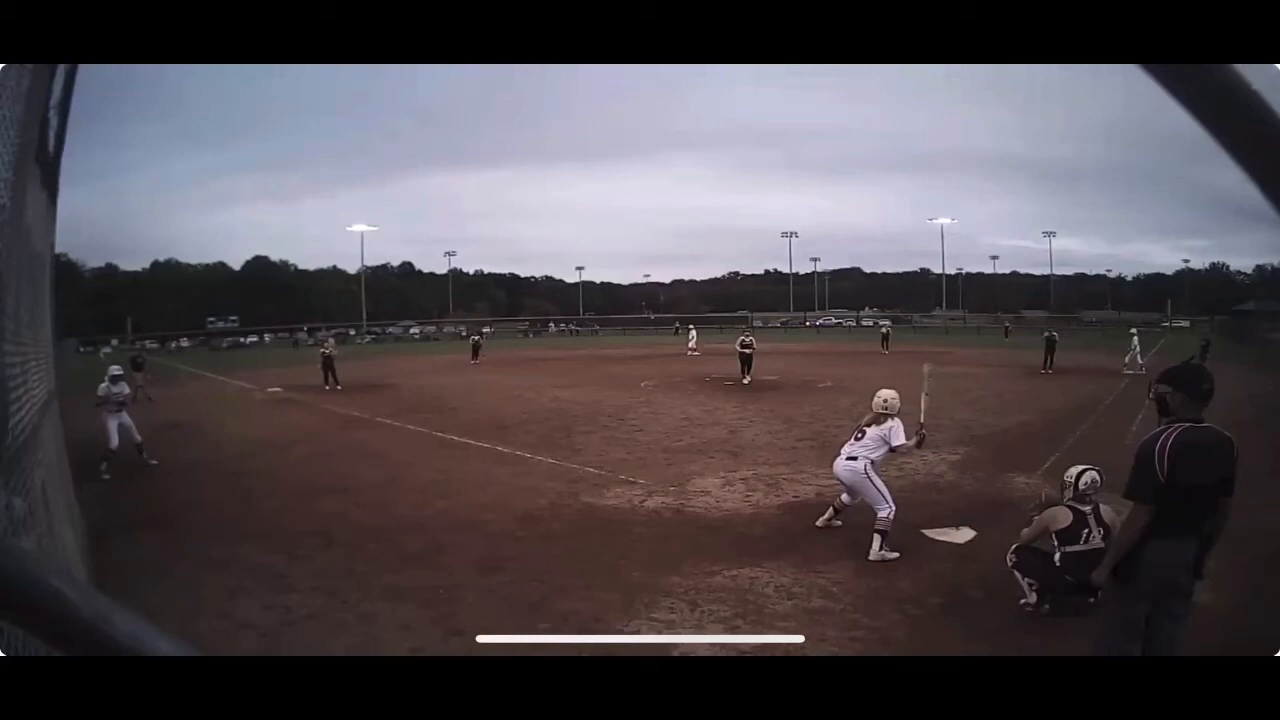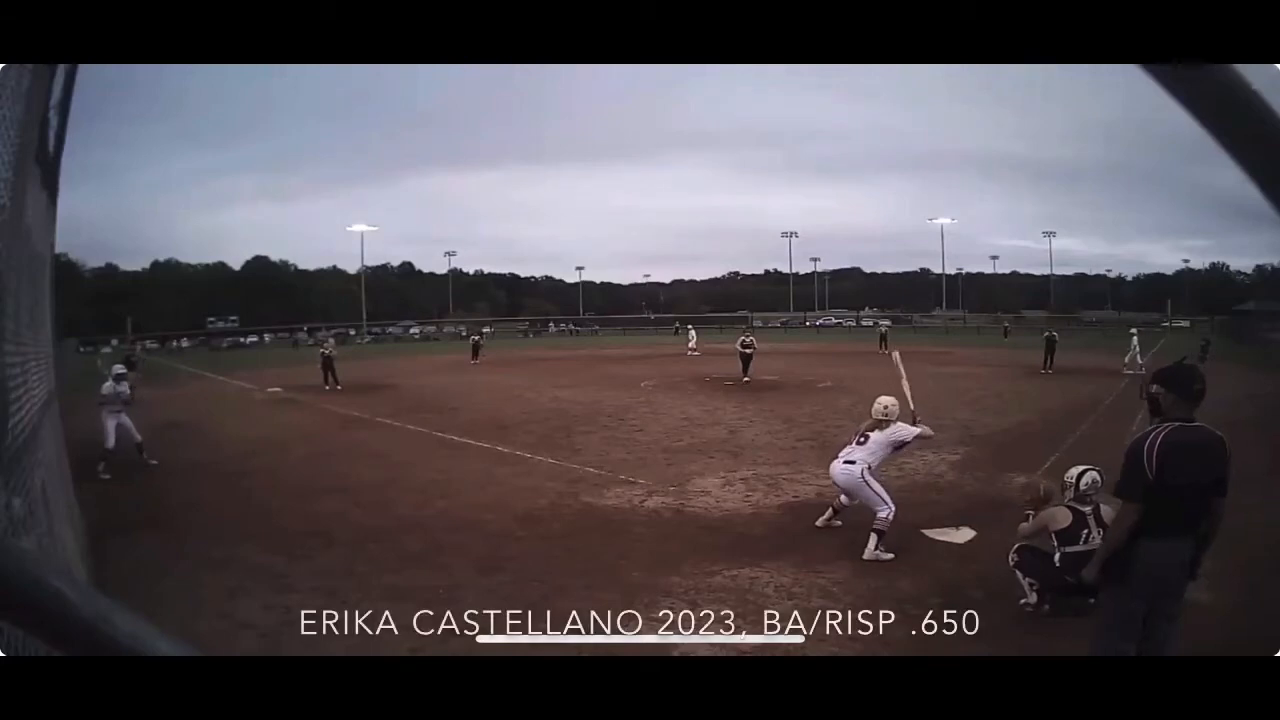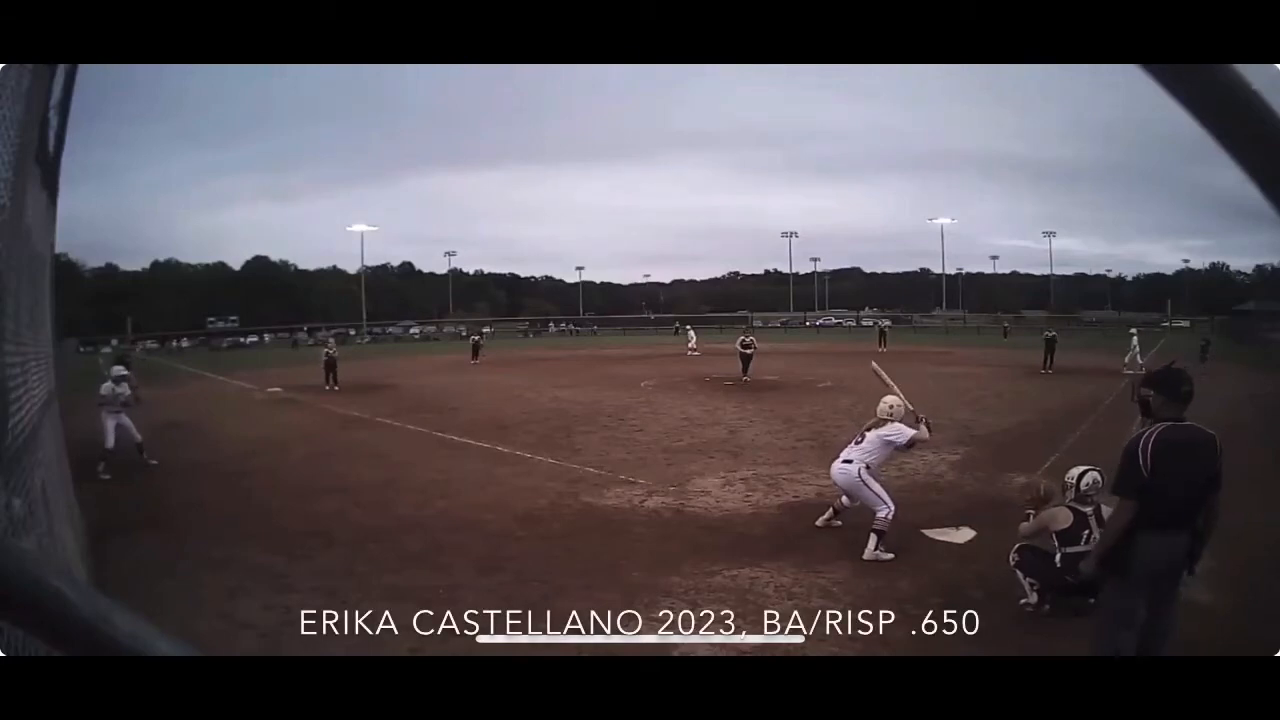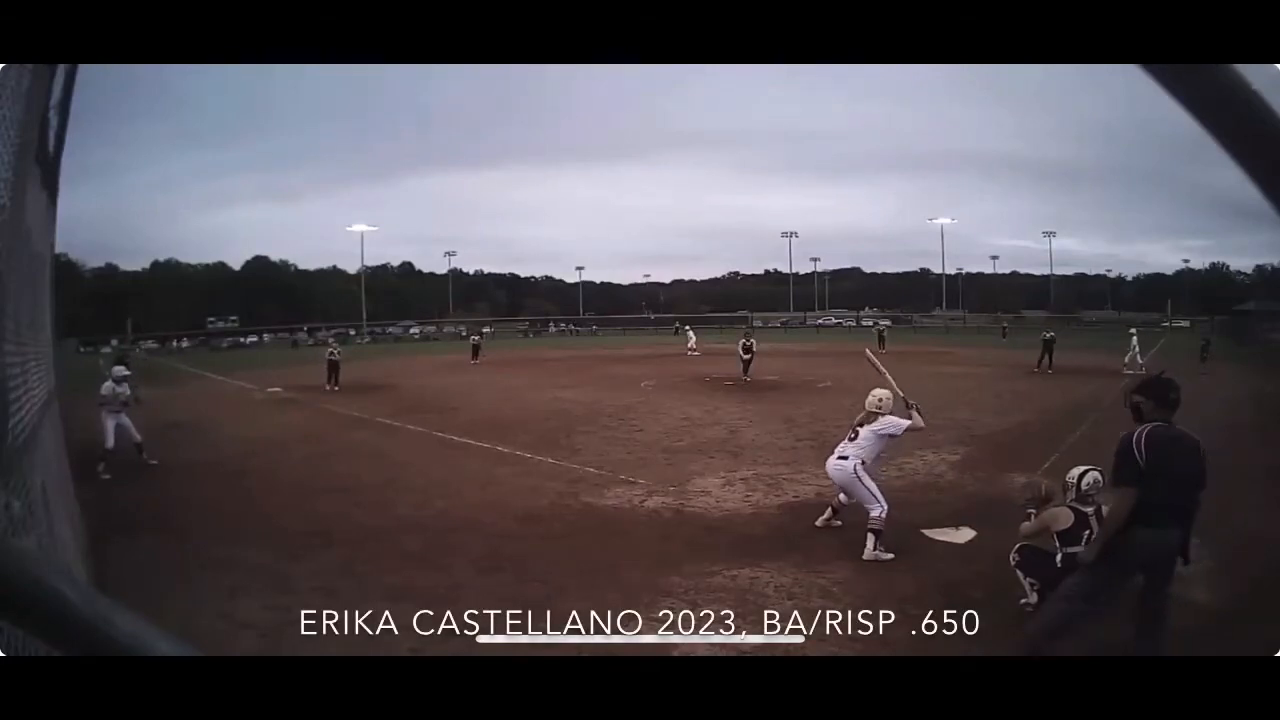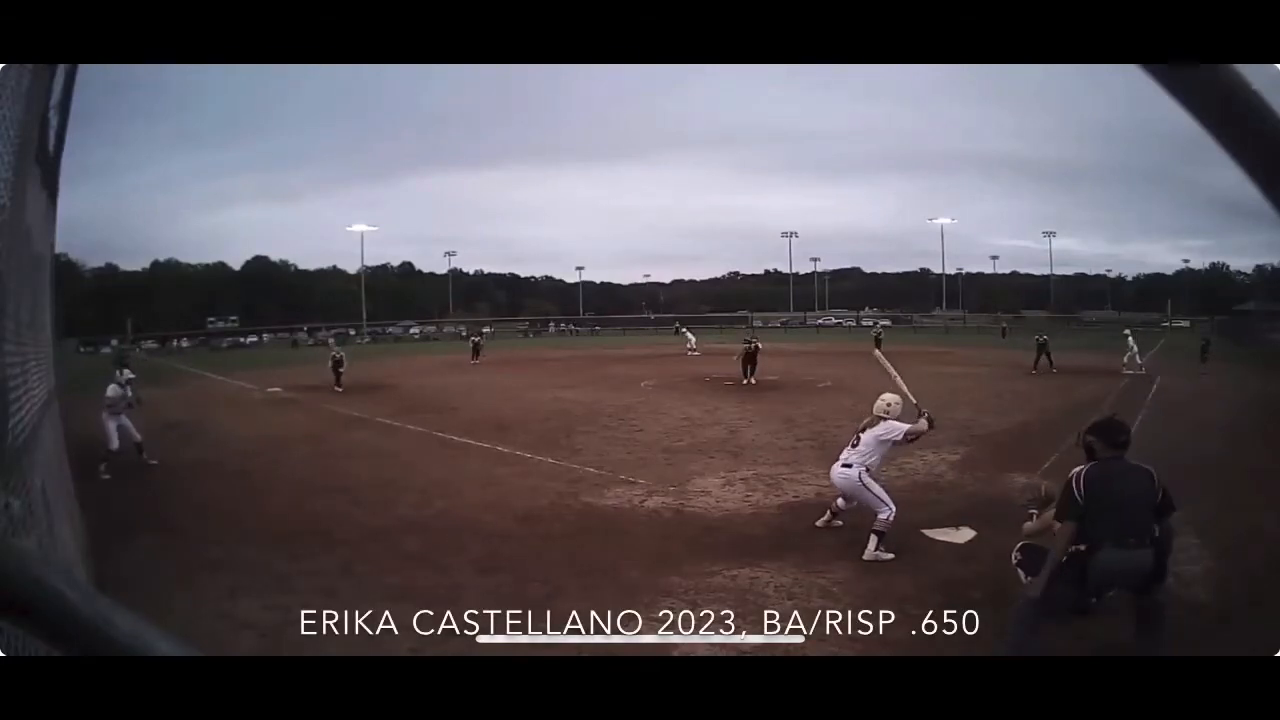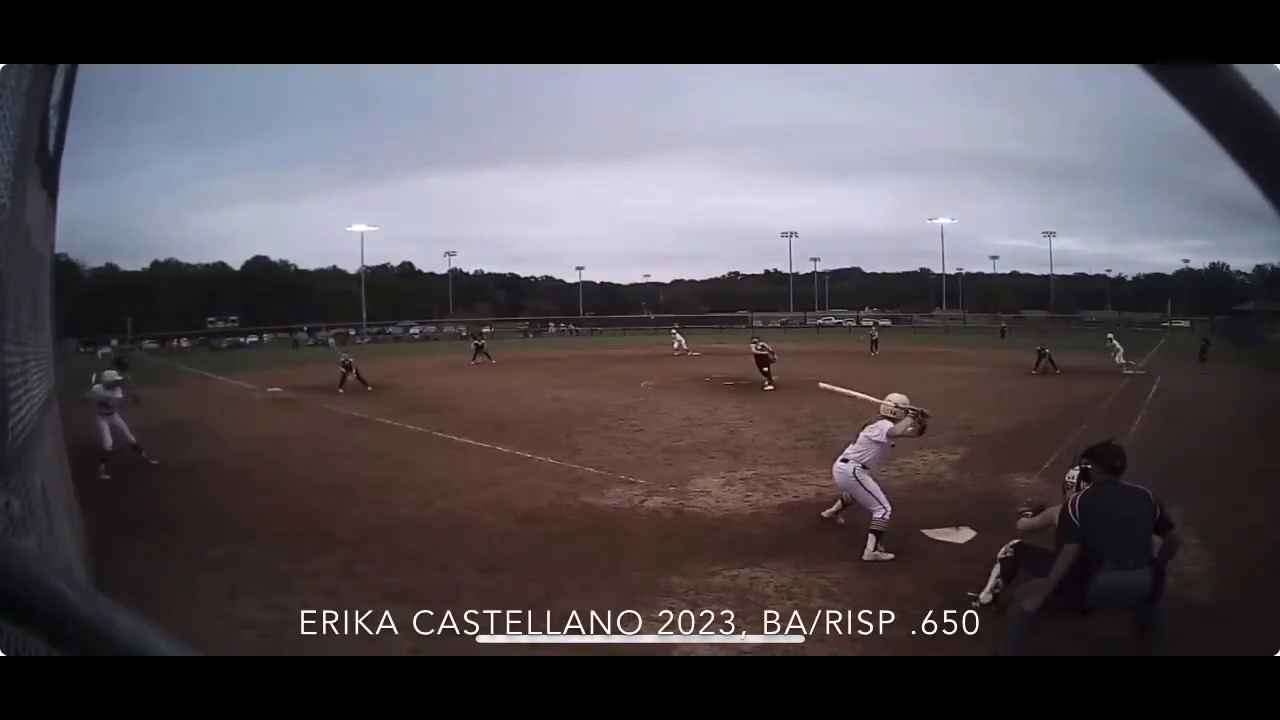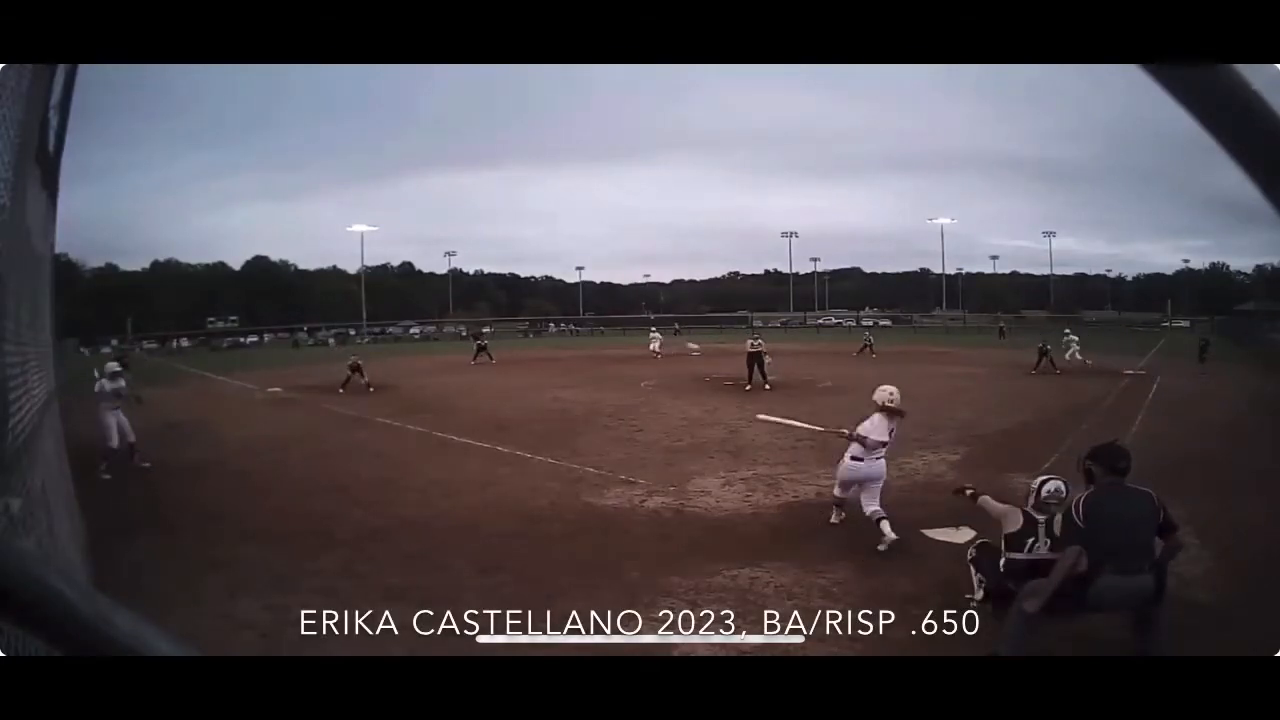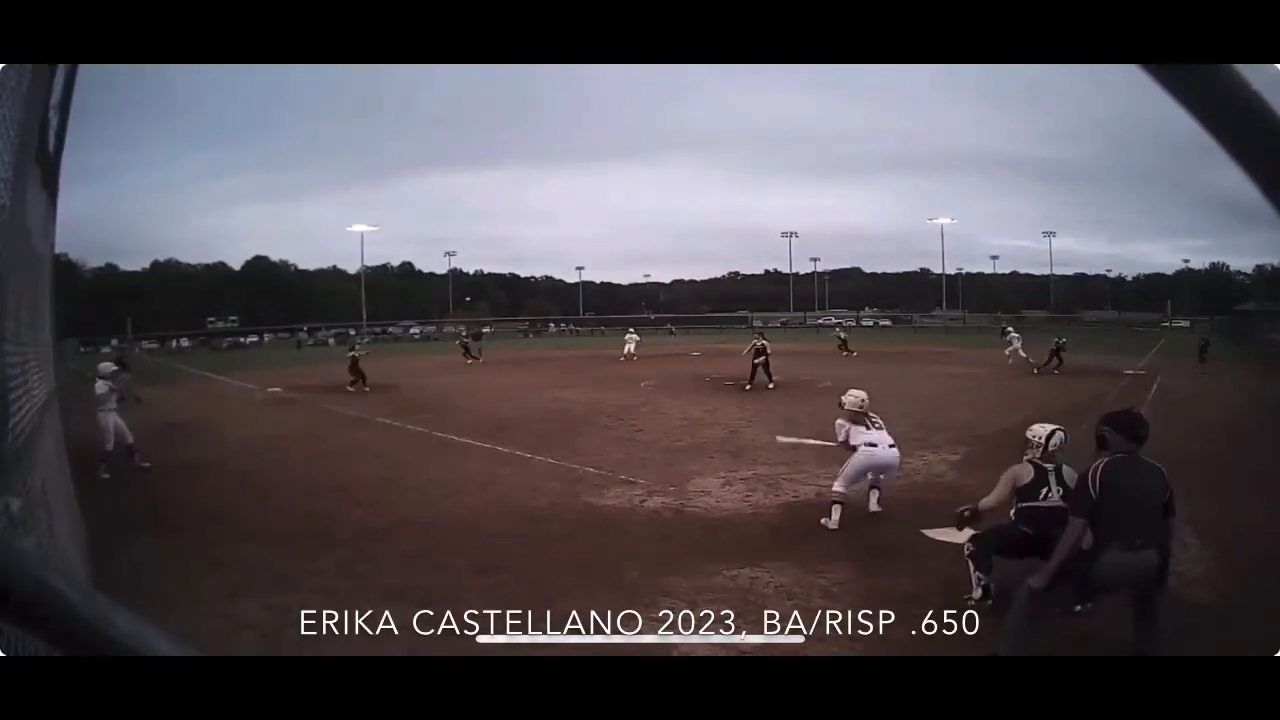
dt=0.5s
person 1, frame 1
left shoulder: (1159, 444)
right shoulder: (1225, 444)
left elbow: (1140, 517)
right elbow: (1222, 511)
left wrist: (1106, 565)
right wrist: (1201, 553)
left hip: (1146, 554)
right hip: (1186, 554)
left knee: (1120, 636)
right knee: (1167, 636)
person 1, frame 2
left shoulder: (1149, 444)
right shoulder: (1217, 444)
left elbow: (1129, 515)
right elbow: (1216, 511)
left wrist: (1097, 563)
right wrist: (1197, 553)
left hip: (1139, 553)
right hip: (1182, 553)
left knee: (1117, 635)
right knee: (1160, 634)
person 1, frame 3
left shoulder: (1145, 443)
right shoulder: (1209, 442)
left elbow: (1125, 512)
right elbow: (1212, 506)
left wrist: (1094, 558)
right wrist: (1196, 548)
left hip: (1140, 546)
right hip: (1180, 546)
left knee: (1117, 627)
right knee: (1160, 615)
person 1, frame 4
left shoulder: (1136, 440)
right shoulder: (1193, 445)
left elbow: (1124, 503)
right elbow: (1194, 501)
left wrist: (1095, 547)
left hip: (1134, 536)
right hip: (1171, 538)
left knee: (1073, 597)
right knee: (1155, 604)
left ankle: (1033, 647)
person 1, frame 5
left shoulder: (1083, 477)
right shoulder: (1148, 476)
left elbow: (1066, 533)
right elbow: (1166, 528)
left wrist: (1041, 580)
right wrist: (1159, 564)
left hip: (1101, 561)
right hip: (1145, 562)
left knee: (1036, 597)
right knee: (1149, 598)
left ankle: (1017, 651)
person 1, frame 6
left shoulder: (1079, 502)
right shoulder: (1145, 497)
left elbow: (1069, 555)
right elbow: (1172, 539)
left wrist: (1039, 597)
left hip: (1100, 585)
right hip: (1143, 585)
left knee: (1029, 595)
left ankle: (1011, 652)
right ankle: (1151, 648)
person 1, frame 7
left shoulder: (1083, 504)
right shoulder: (1149, 499)
left elbow: (1070, 557)
right elbow: (1175, 543)
left wrist: (1040, 598)
left hip: (1101, 589)
right hip: (1146, 588)
left knee: (1029, 595)
left ankle: (1008, 652)
right ankle: (1150, 650)
person 1, frame 8
left shoulder: (1099, 472)
right shoulder: (1159, 474)
left elbow: (1076, 530)
right elbow: (1167, 526)
left wrist: (1045, 574)
left hip: (1108, 563)
right hip: (1151, 563)
left knee: (1033, 589)
right knee: (1148, 602)
left ankle: (1008, 651)
